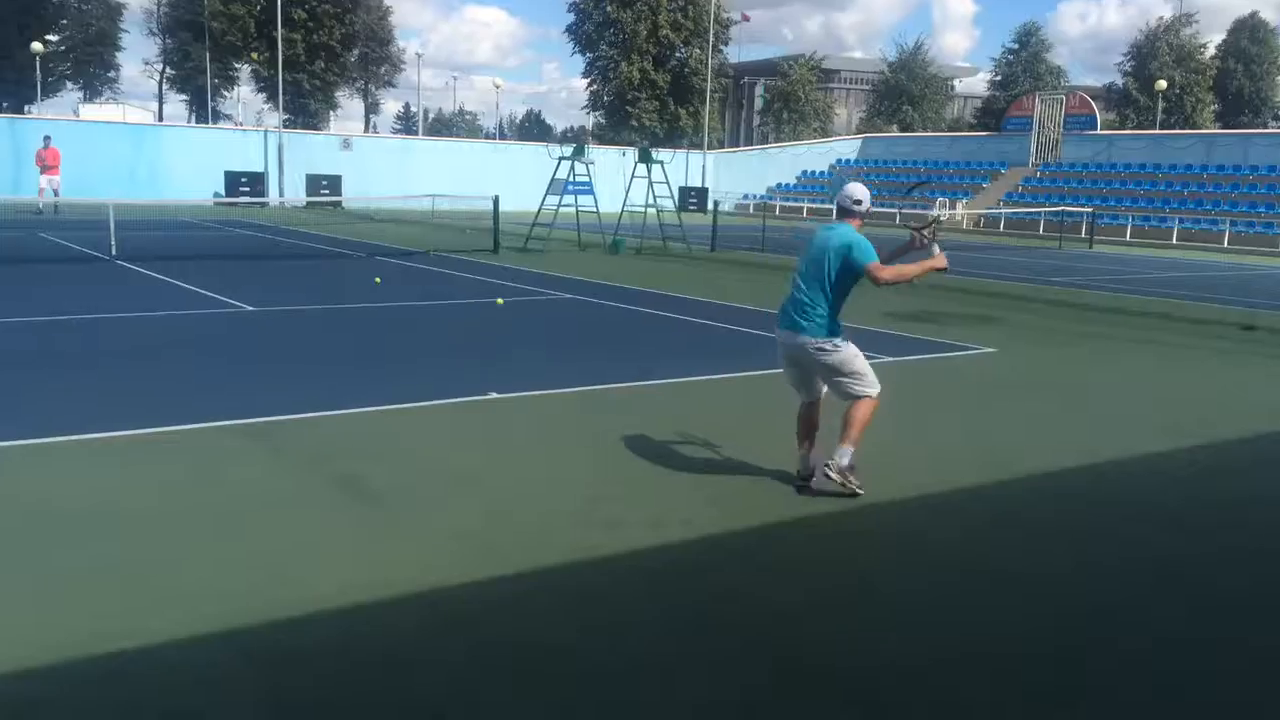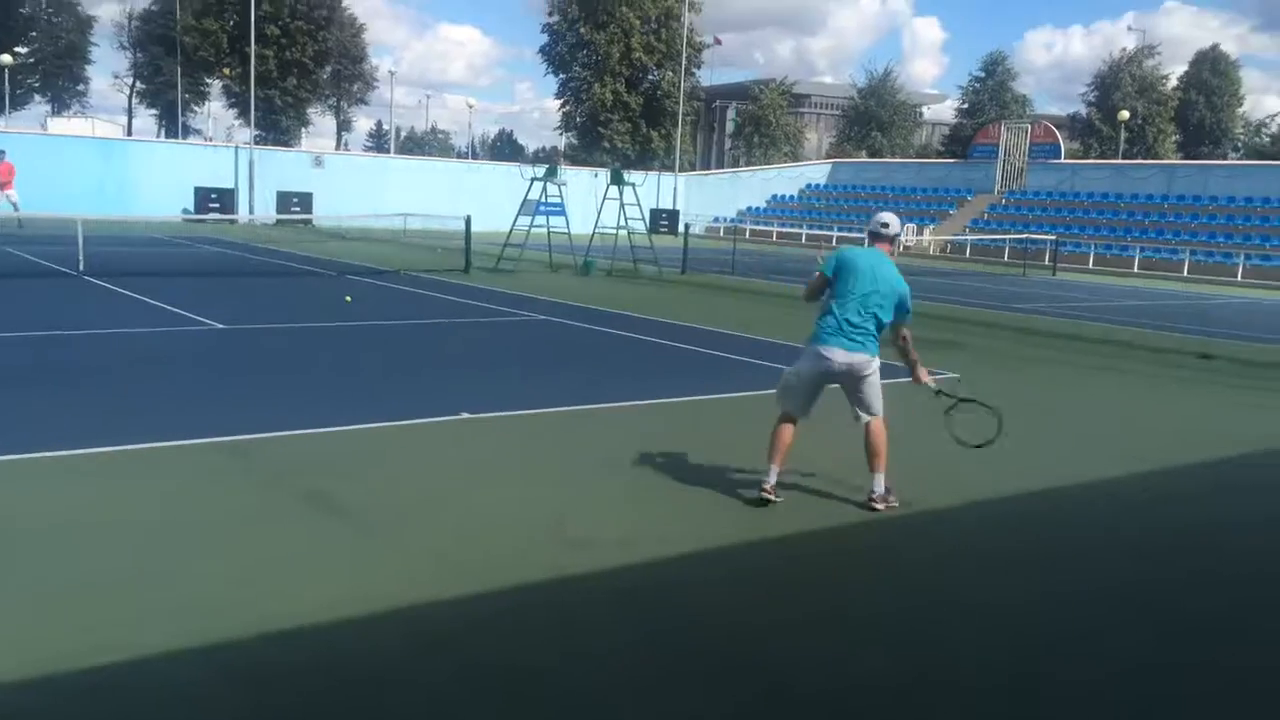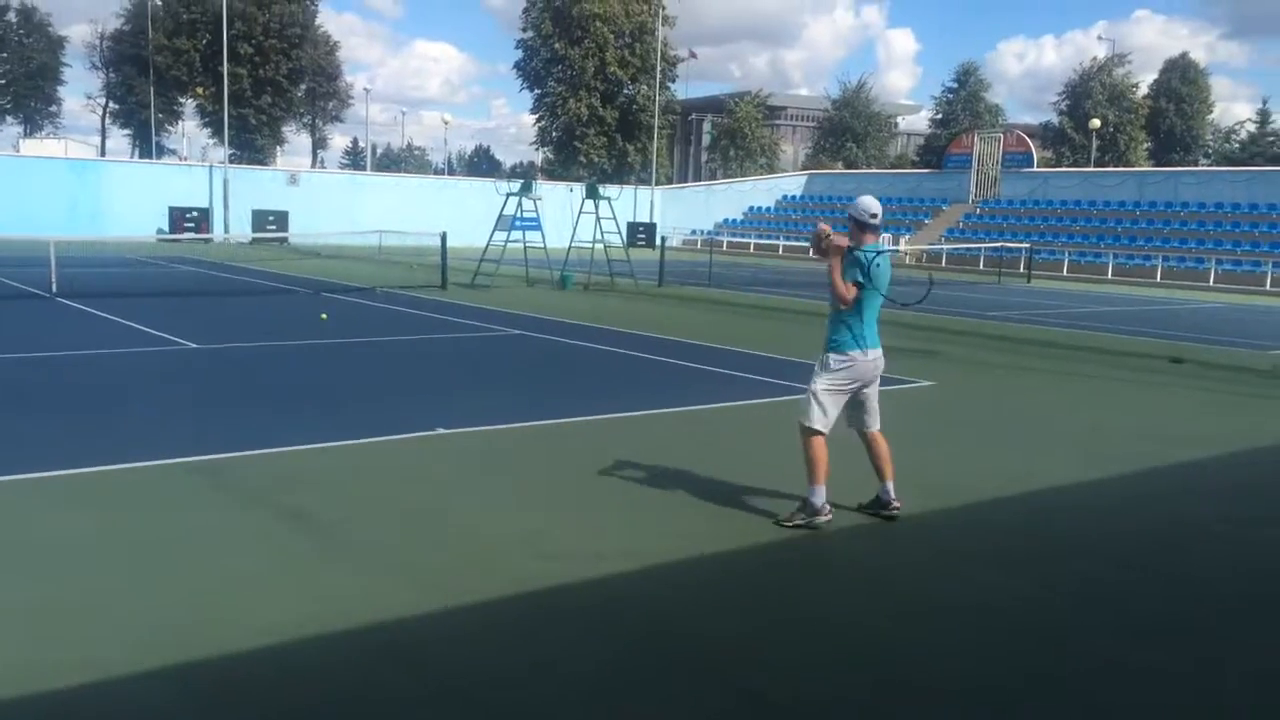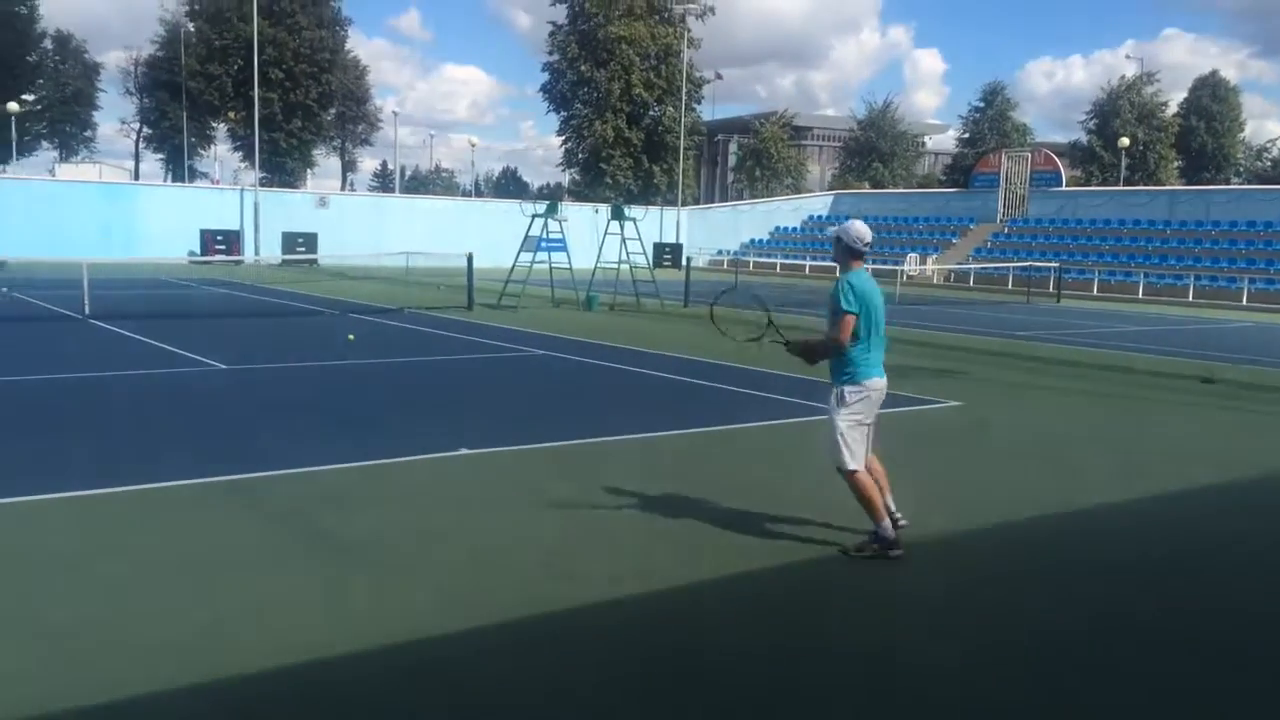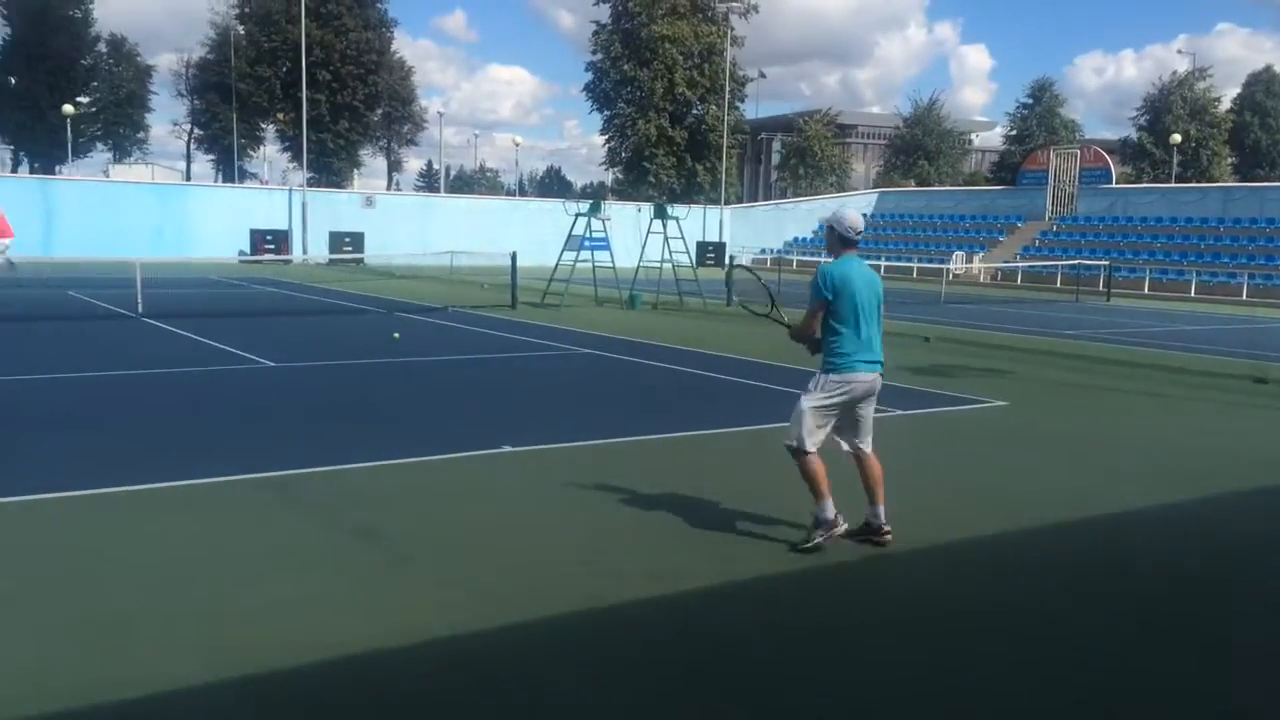
dt=0.4s
person 1, frame 1
left shoulder: (825, 234)
right shoulder: (854, 241)
left elbow: (871, 264)
right elbow: (881, 276)
left wrist: (907, 247)
right wrist: (930, 264)
left hip: (787, 334)
right hip: (821, 338)
left knee: (811, 399)
right knee: (867, 395)
left ankle: (806, 468)
right ankle: (840, 463)
person 1, frame 2
left shoulder: (845, 255)
right shoulder: (898, 285)
left elbow: (810, 294)
right elbow: (901, 336)
left wrist: (833, 295)
right wrist: (916, 368)
left hip: (823, 350)
right hip: (862, 359)
left knee: (789, 415)
right knee: (873, 420)
left ankle: (769, 483)
right ankle: (878, 491)
person 1, frame 3
left shoulder: (863, 257)
right shoulder: (877, 254)
left elbow: (843, 301)
left wrist: (834, 258)
right wrist: (835, 242)
left hip: (844, 356)
right hip: (871, 355)
left knee: (812, 429)
right knee: (870, 430)
left ankle: (817, 505)
right ankle: (888, 498)
person 1, frame 4
left shoulder: (848, 283)
right shoulder: (868, 282)
left elbow: (841, 339)
left wrist: (808, 346)
right wrist: (818, 350)
left hip: (854, 385)
right hip: (873, 379)
left knee: (848, 466)
right knee: (862, 455)
left ankle: (886, 537)
right ankle: (891, 514)
person 1, frame 5
left shoulder: (828, 271)
right shoulder: (872, 276)
left elbow: (811, 327)
left wrist: (797, 334)
left hip: (840, 373)
right hip: (871, 372)
left knee: (801, 445)
right knee: (863, 449)
left ankle: (828, 517)
right ankle: (878, 523)
